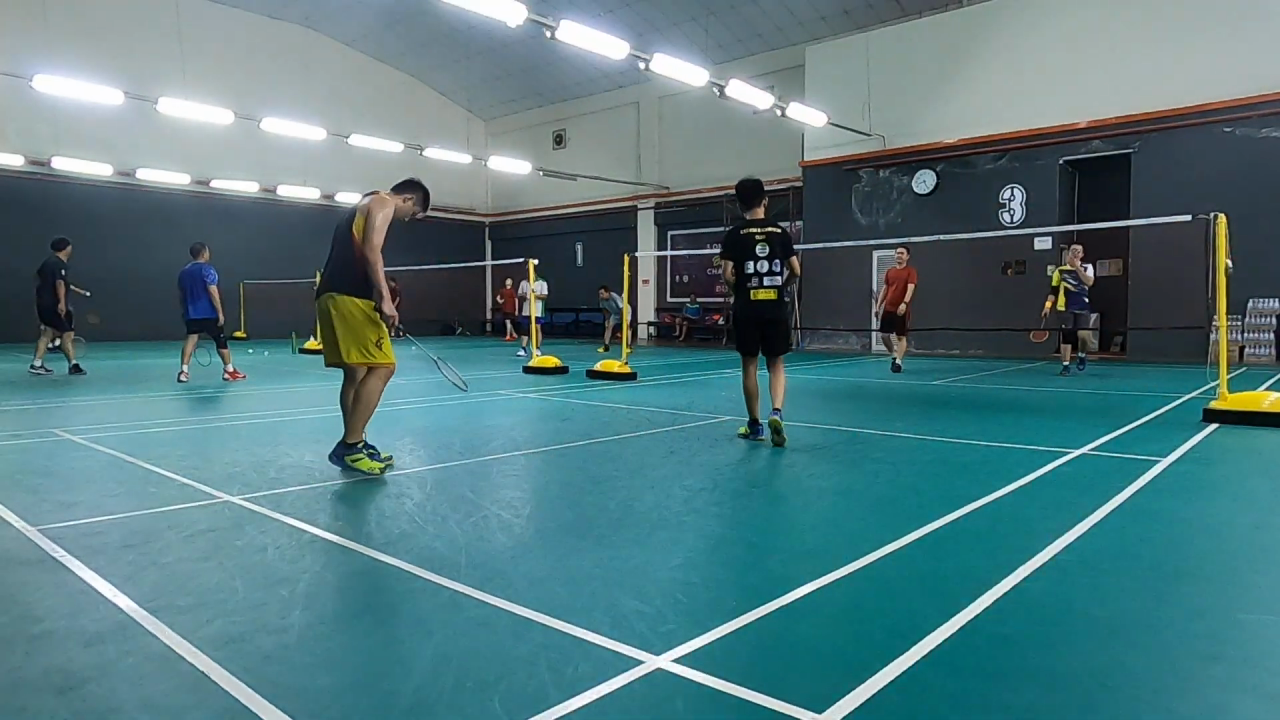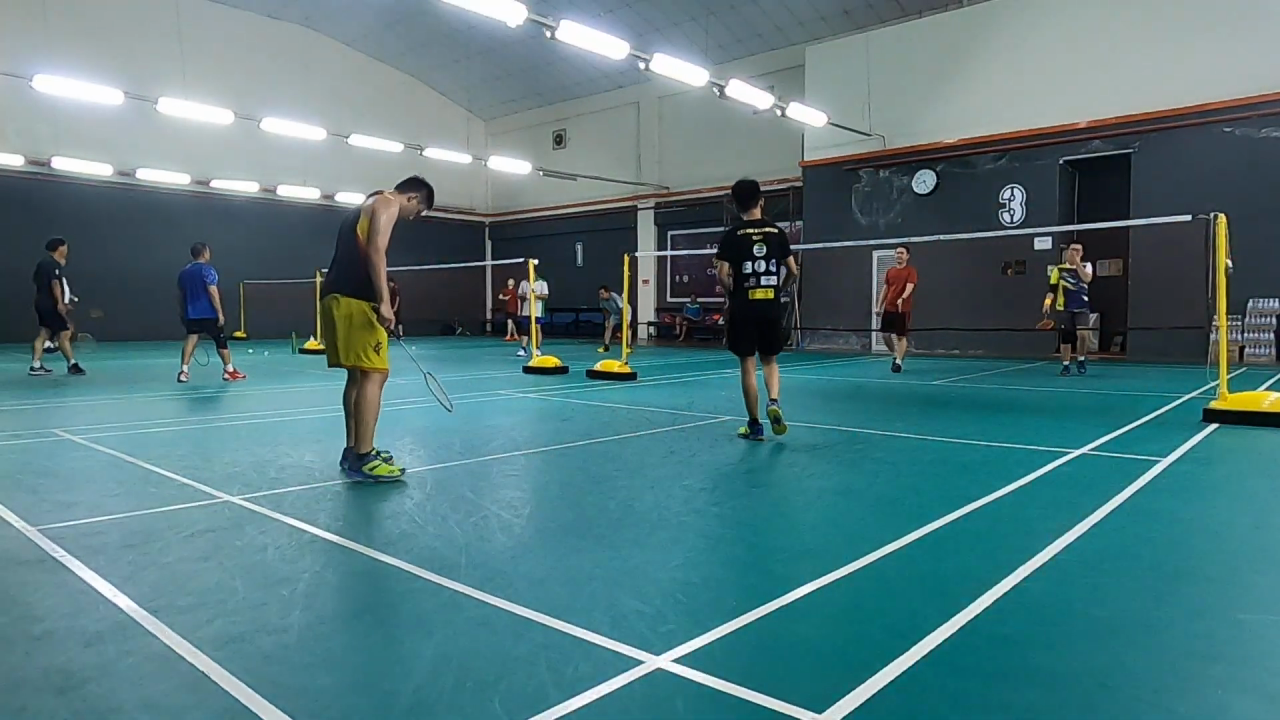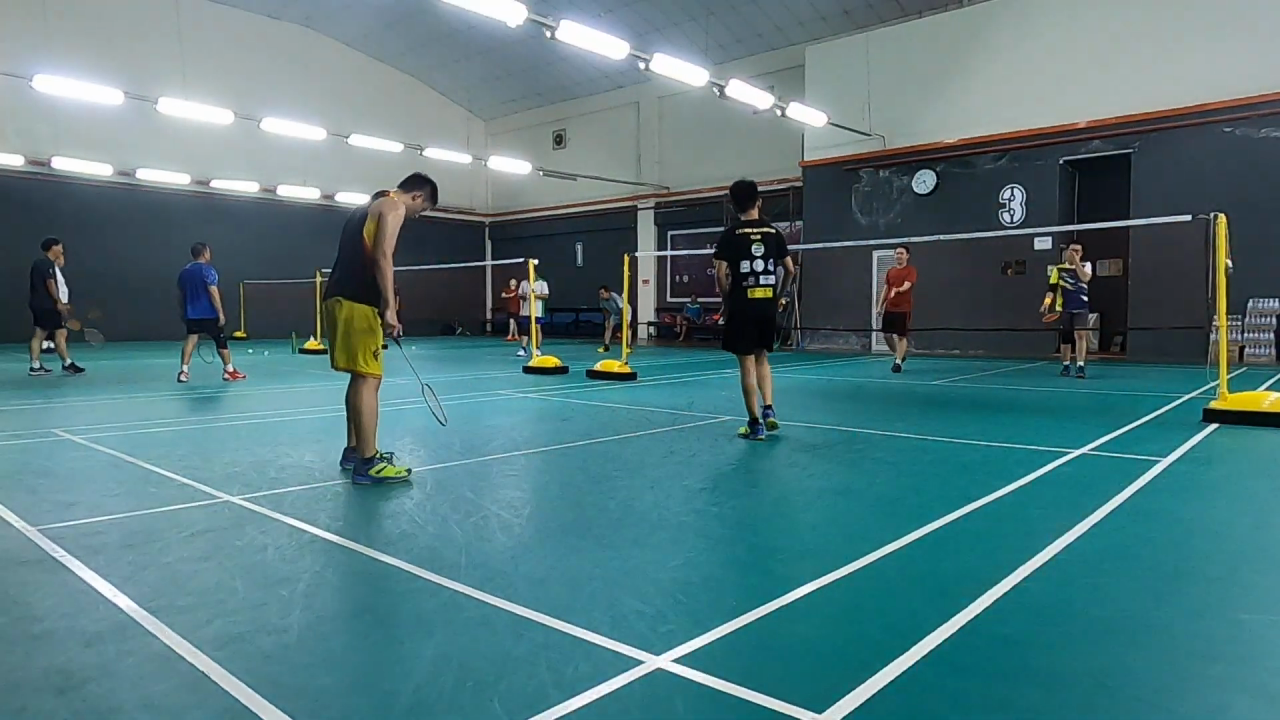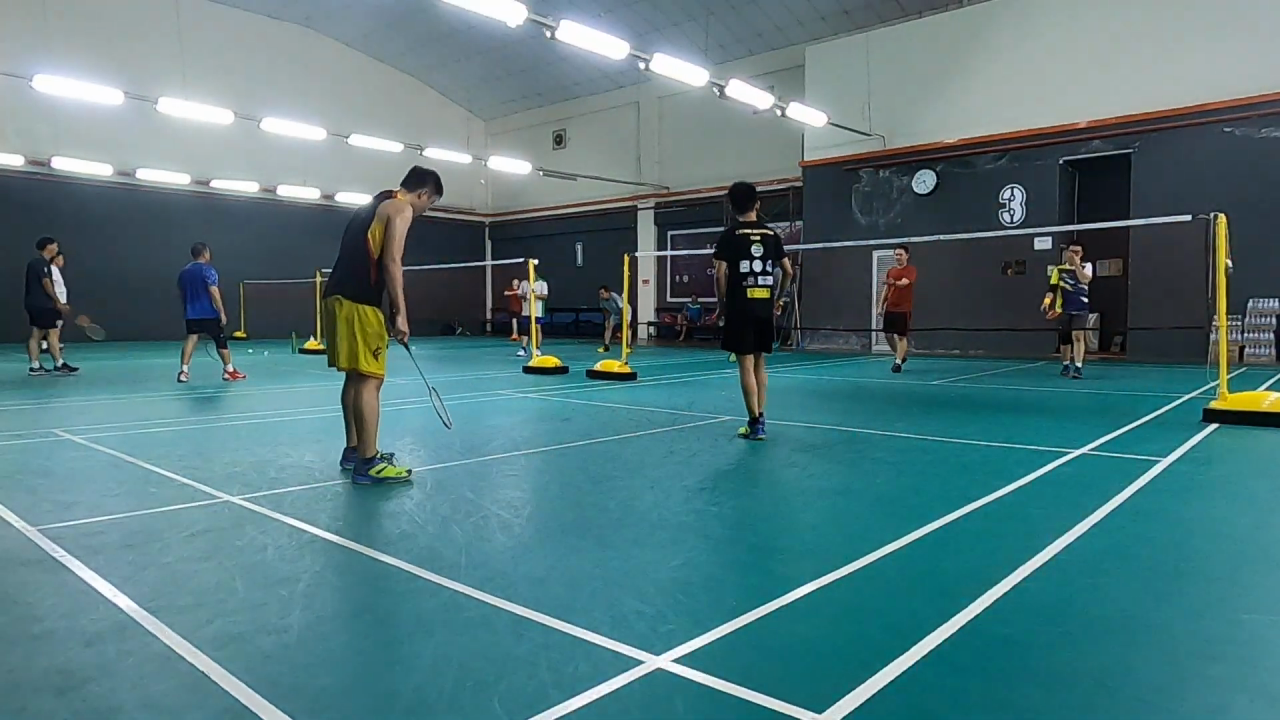
dt=0.1s
person 1, frame 1
left shoulder: (364, 205)
right shoulder: (383, 203)
right elbow: (371, 251)
right wrist: (386, 298)
left hip: (332, 295)
right hip: (349, 296)
left knee: (356, 373)
right knee: (382, 366)
left ankle: (354, 446)
right ankle: (350, 445)
person 1, frame 2
left shoulder: (367, 206)
right shoulder: (387, 204)
right elbow: (375, 253)
right wrist: (384, 301)
left hip: (335, 296)
right hip: (353, 299)
left knee: (359, 375)
right knee: (373, 374)
left ankle: (355, 450)
right ankle: (363, 459)
person 1, frame 3
left shoulder: (370, 206)
right shoulder: (394, 205)
right elbow: (382, 257)
right wrist: (389, 307)
left hip: (338, 297)
right hip: (356, 301)
left knee: (360, 376)
right knee: (368, 380)
left ankle: (355, 450)
right ankle: (367, 462)
person 1, frame 4
left shoulder: (375, 205)
right shoulder: (401, 208)
right elbow: (391, 261)
right wrist: (400, 313)
left hip: (336, 297)
right hip: (358, 302)
left knee: (356, 377)
right knee: (370, 379)
left ankle: (354, 450)
right ankle: (367, 463)
person 2, frame 1
left shoulder: (734, 235)
right shoulder: (780, 233)
left elbow: (727, 275)
right elbow: (795, 271)
left hip: (746, 308)
right hip: (775, 308)
left knee: (749, 366)
right knee: (776, 366)
left ankle: (755, 425)
right ankle: (776, 413)
person 2, frame 2
left shoulder: (732, 236)
right shoulder: (777, 233)
left elbow: (722, 275)
right elbow: (792, 271)
left wrist: (734, 297)
left hip: (744, 308)
right hip: (771, 307)
left knee: (748, 366)
right knee: (770, 361)
left ankle: (755, 424)
right ankle: (774, 404)
person 2, frame 3
left shoulder: (731, 235)
right shoulder: (774, 233)
left elbow: (720, 274)
right elbow: (789, 270)
left wrist: (728, 300)
right wrist: (778, 296)
left hip: (742, 306)
right hip: (767, 306)
left knee: (747, 365)
right knee: (761, 358)
left ankle: (755, 424)
right ankle: (768, 409)
person 2, frame 4
left shoulder: (730, 235)
right shoulder: (771, 235)
left elbow: (720, 274)
right elbow: (788, 272)
left wrist: (721, 303)
right wrist: (778, 299)
left hip: (740, 307)
right hip: (765, 306)
left knee: (746, 365)
right knee: (759, 362)
left ankle: (755, 423)
right ankle: (759, 415)
